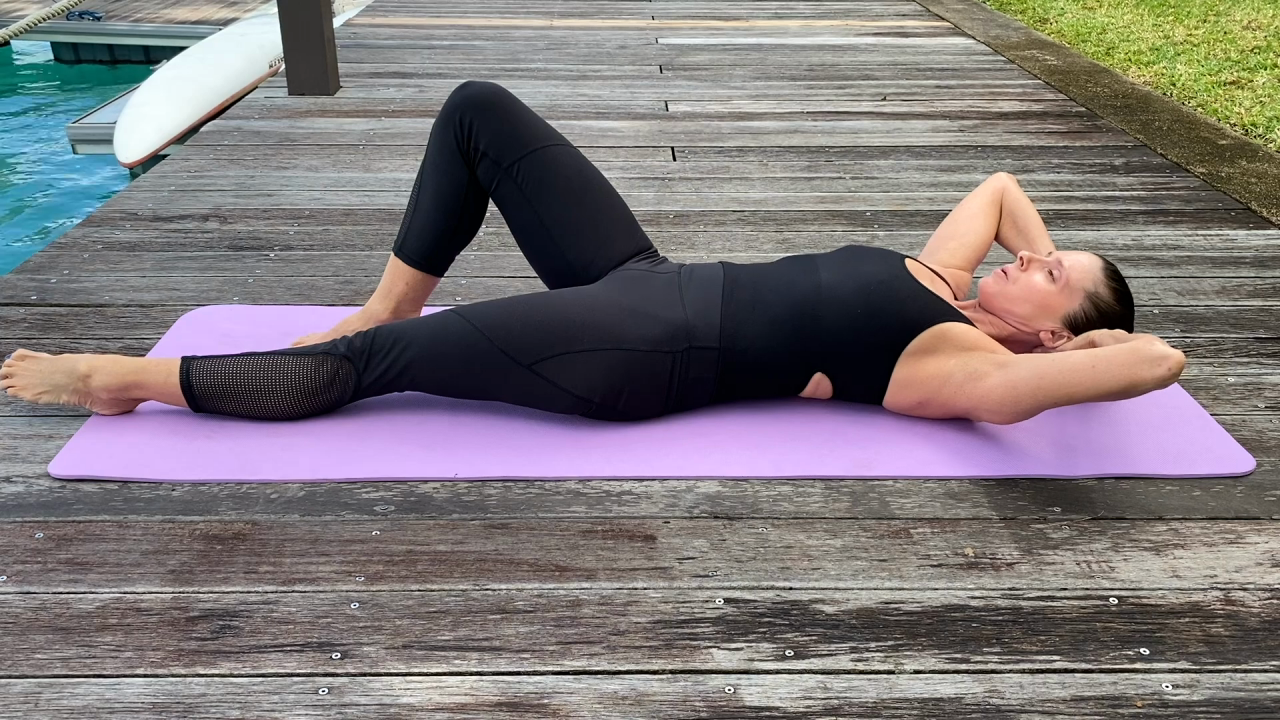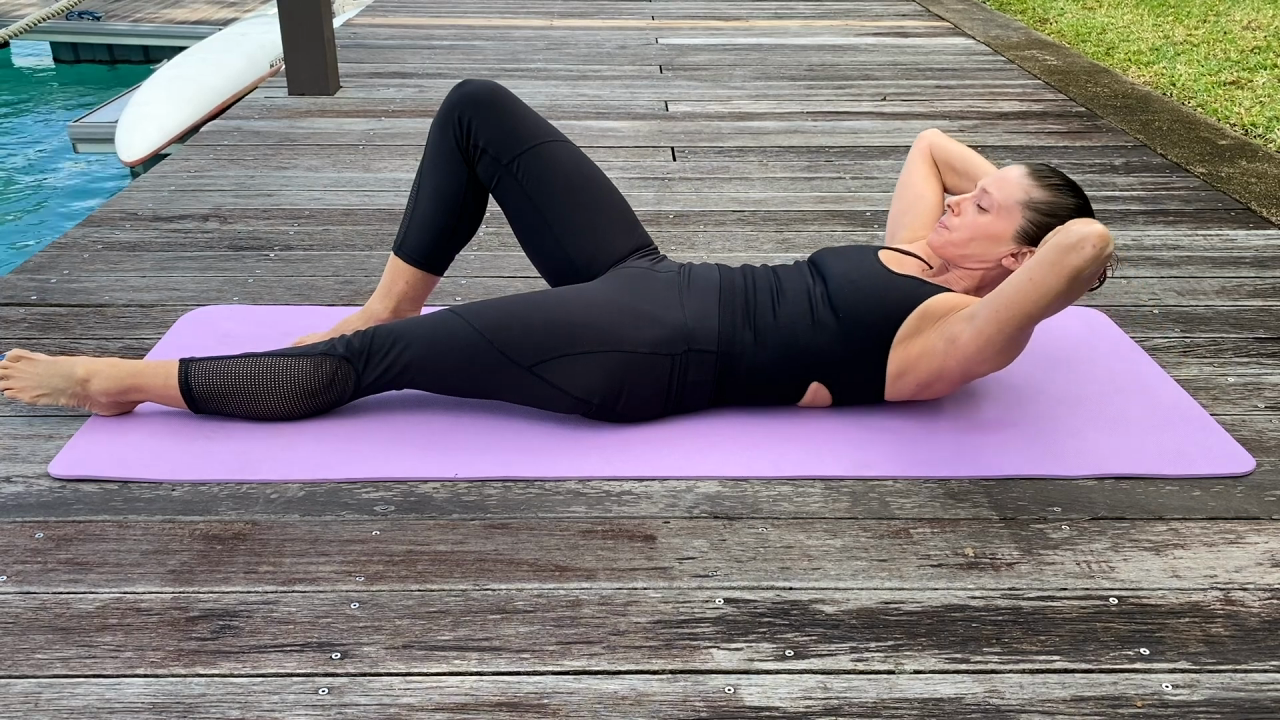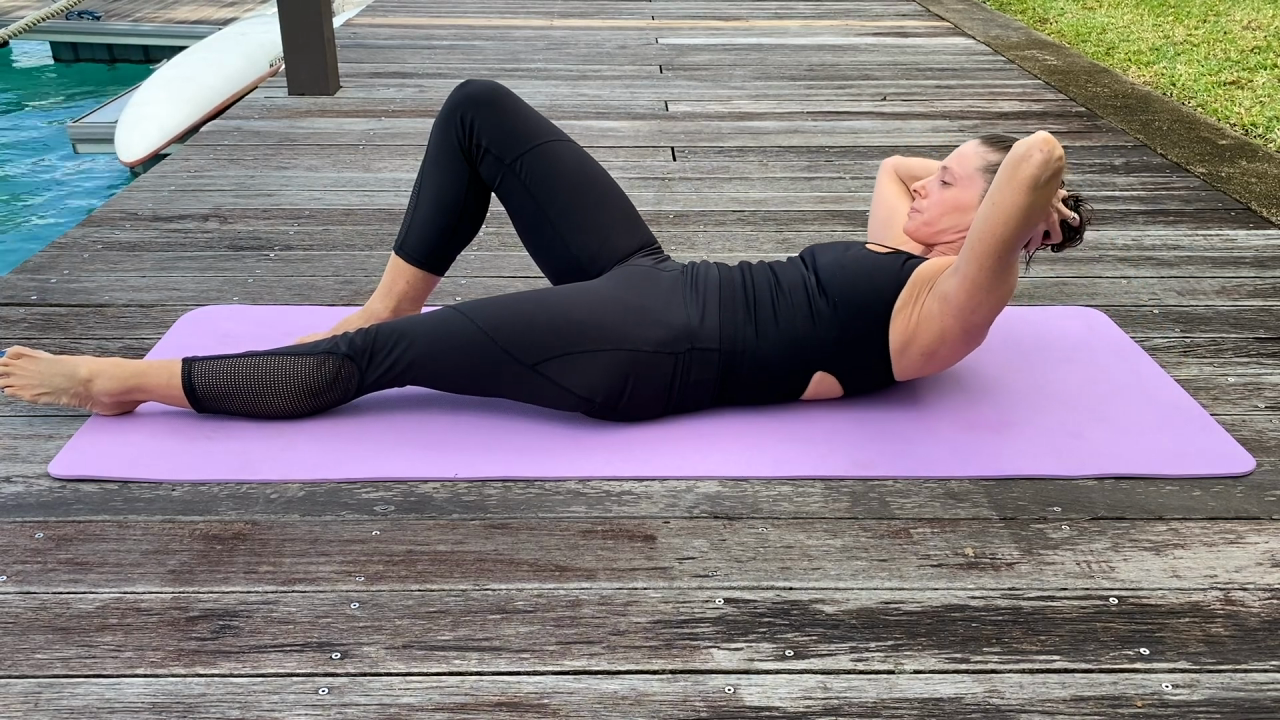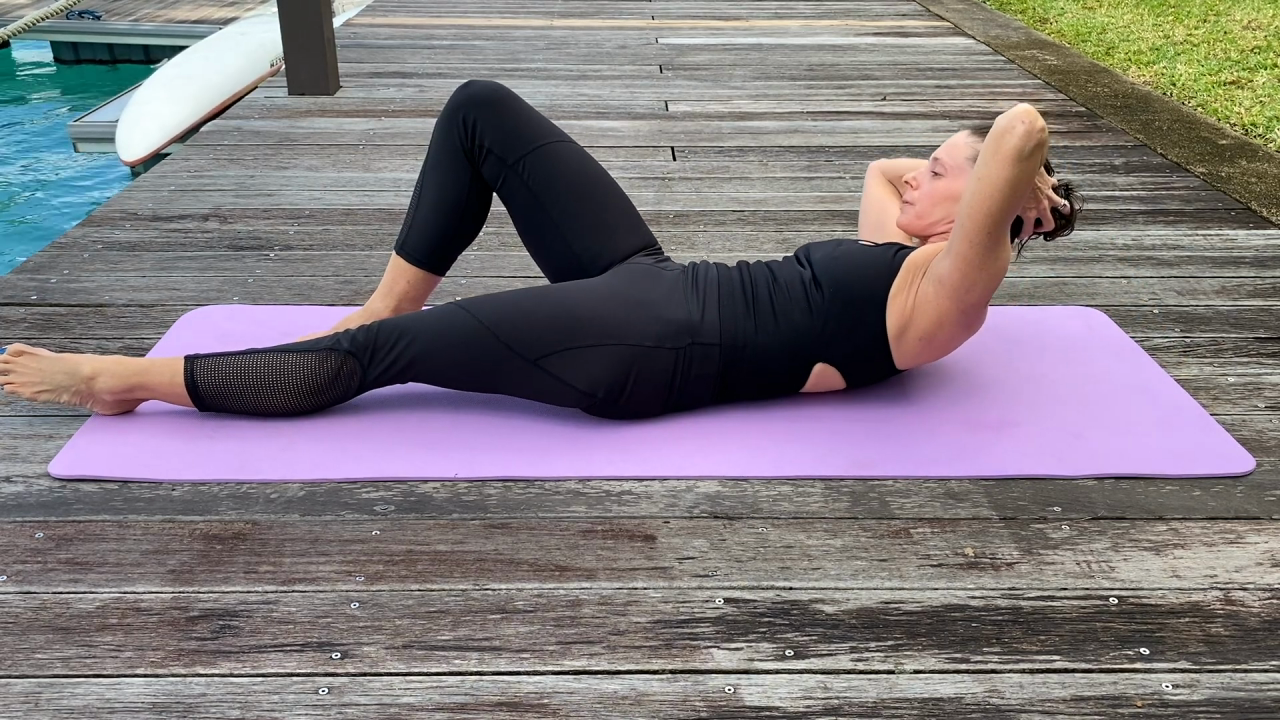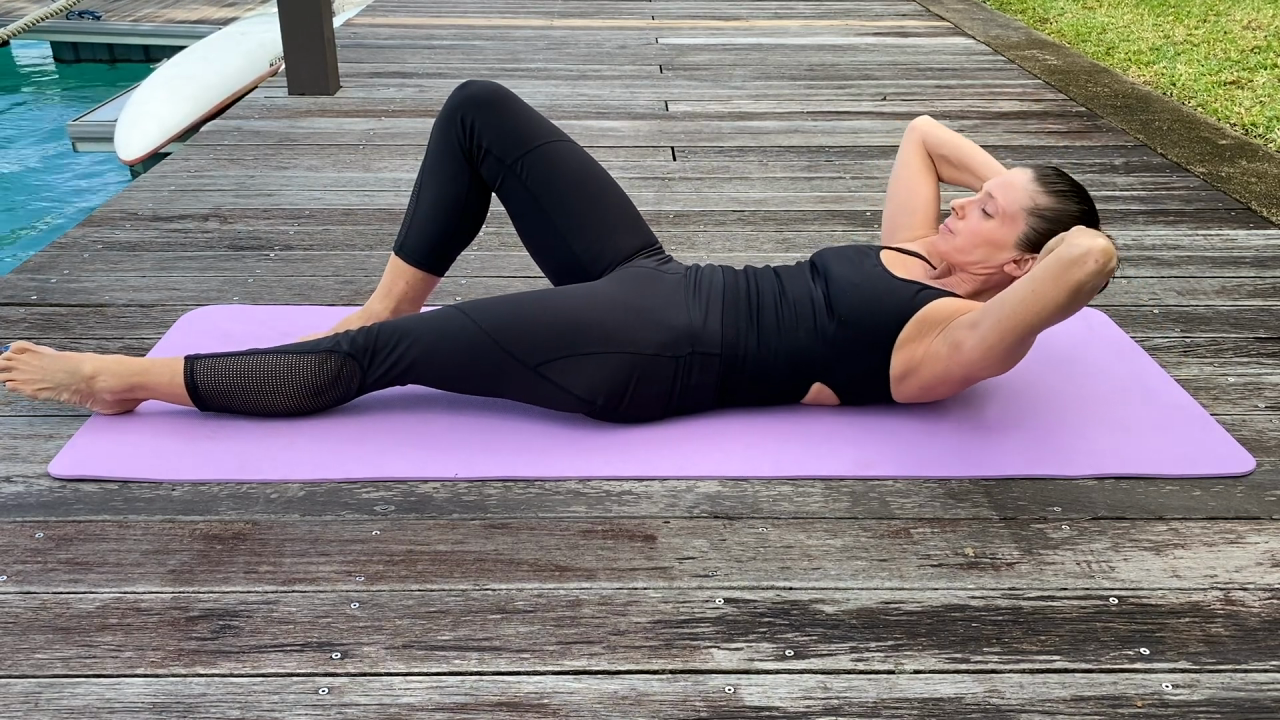
dt=1s
person 1, frame 1
left shoulder: (969, 367)
right shoulder: (947, 291)
left elbow: (1157, 361)
right elbow: (1001, 185)
left wrist: (1096, 330)
right wrist: (1056, 265)
left hip: (648, 351)
right hip: (656, 285)
left knee: (368, 366)
right knee: (477, 110)
left ankle: (124, 376)
right ankle: (384, 306)
person 1, frame 2
left shoulder: (963, 336)
right shoulder: (918, 261)
left elbow: (1088, 242)
right elbow: (930, 141)
left wrist: (1045, 237)
right wrist: (1007, 198)
left hip: (644, 355)
right hip: (652, 285)
left knee: (372, 363)
right knee: (476, 108)
left ankle: (121, 379)
right ankle: (386, 306)
person 1, frame 3
left shoulder: (953, 308)
right shoulder: (900, 258)
left elbow: (1039, 154)
right elbow: (889, 163)
left wrist: (1017, 194)
right wrist: (965, 174)
left hip: (646, 352)
right hip: (651, 285)
left knee: (375, 360)
right knee: (478, 108)
left ankle: (121, 379)
right ankle: (385, 305)
person 1, frame 4
left shoulder: (945, 295)
right shoulder: (898, 250)
left elbow: (1021, 127)
right elbow: (878, 164)
left wrist: (1013, 181)
right wrist: (964, 171)
left hip: (648, 348)
right hip: (653, 283)
left knee: (382, 353)
right knee: (480, 108)
left ankle: (127, 378)
right ankle: (384, 305)
person 1, frame 5
left shoulder: (960, 340)
right shoulder: (916, 257)
left elbow: (1091, 259)
right elbow: (921, 131)
left wrist: (1062, 243)
right wrist: (1014, 189)
left hip: (646, 354)
right hip: (655, 284)
left knee: (376, 359)
right knee: (479, 109)
left ankle: (127, 377)
right ankle: (387, 304)
